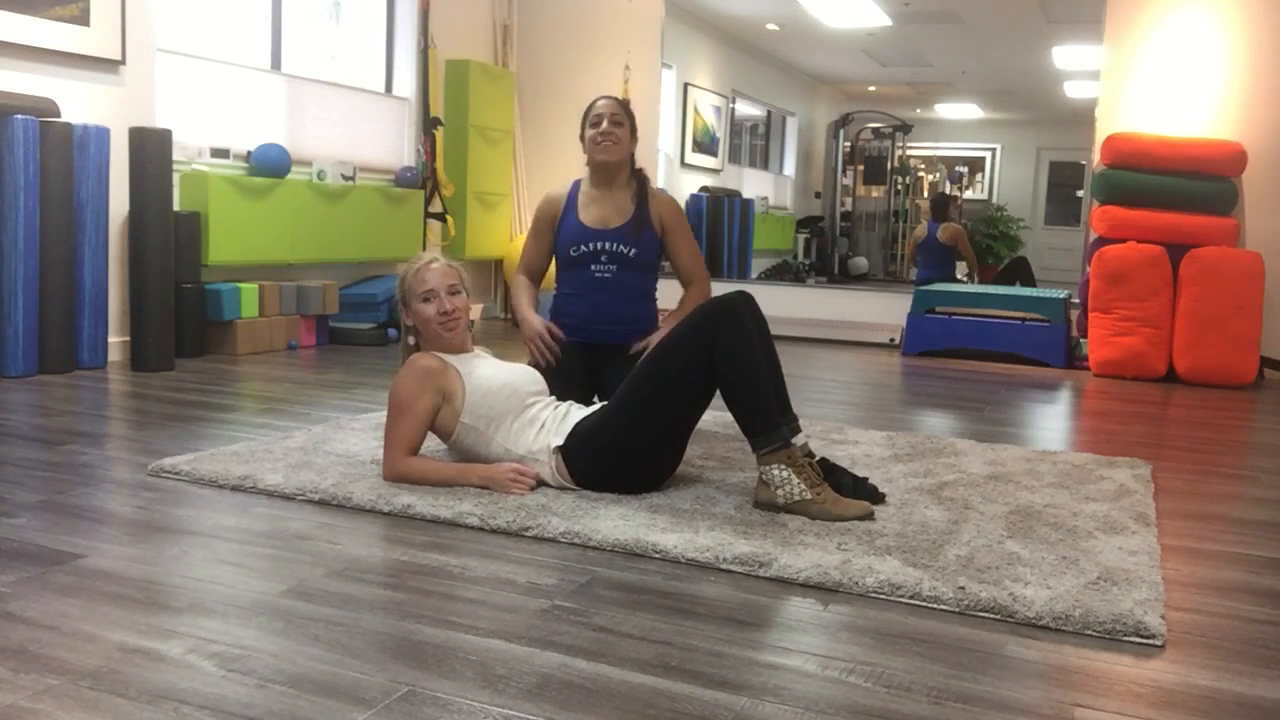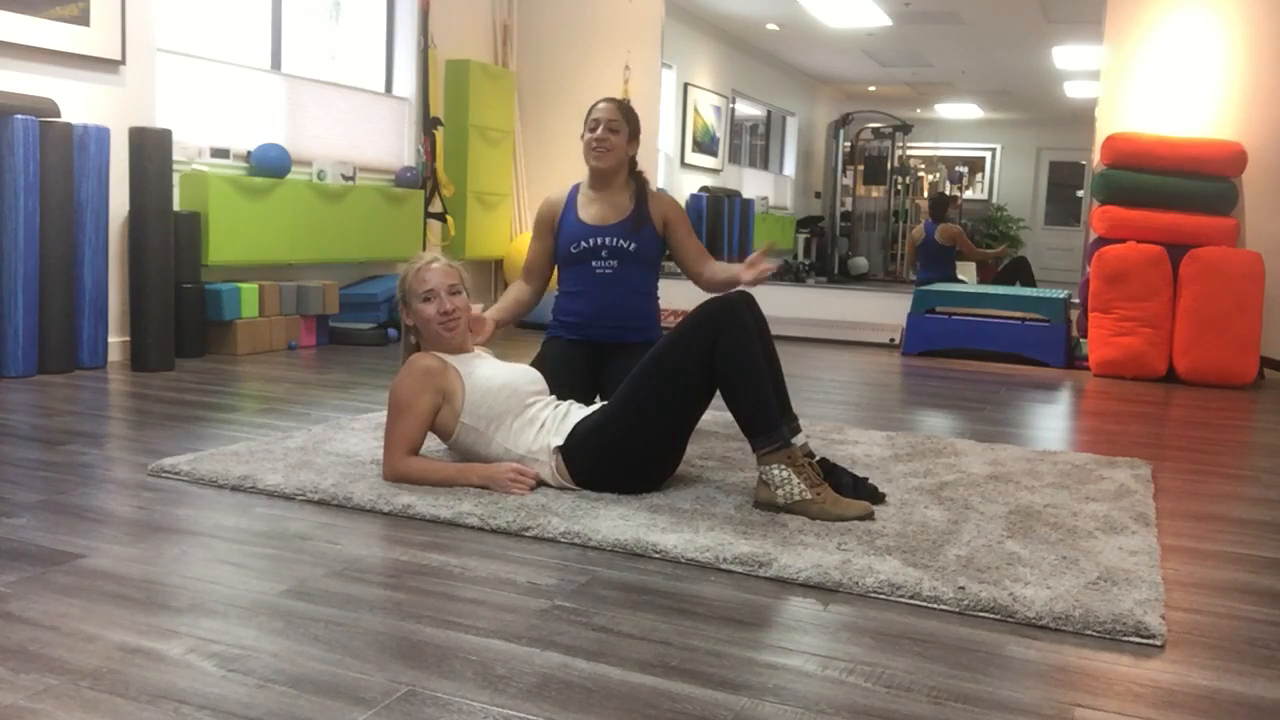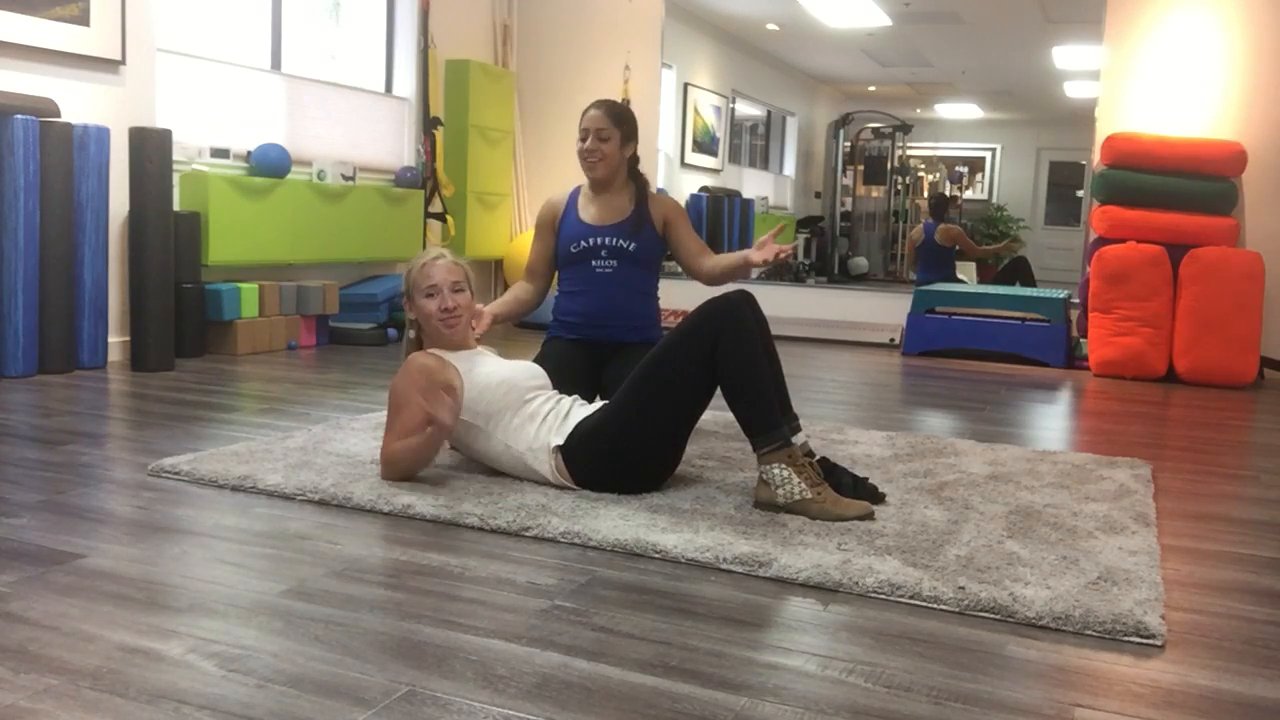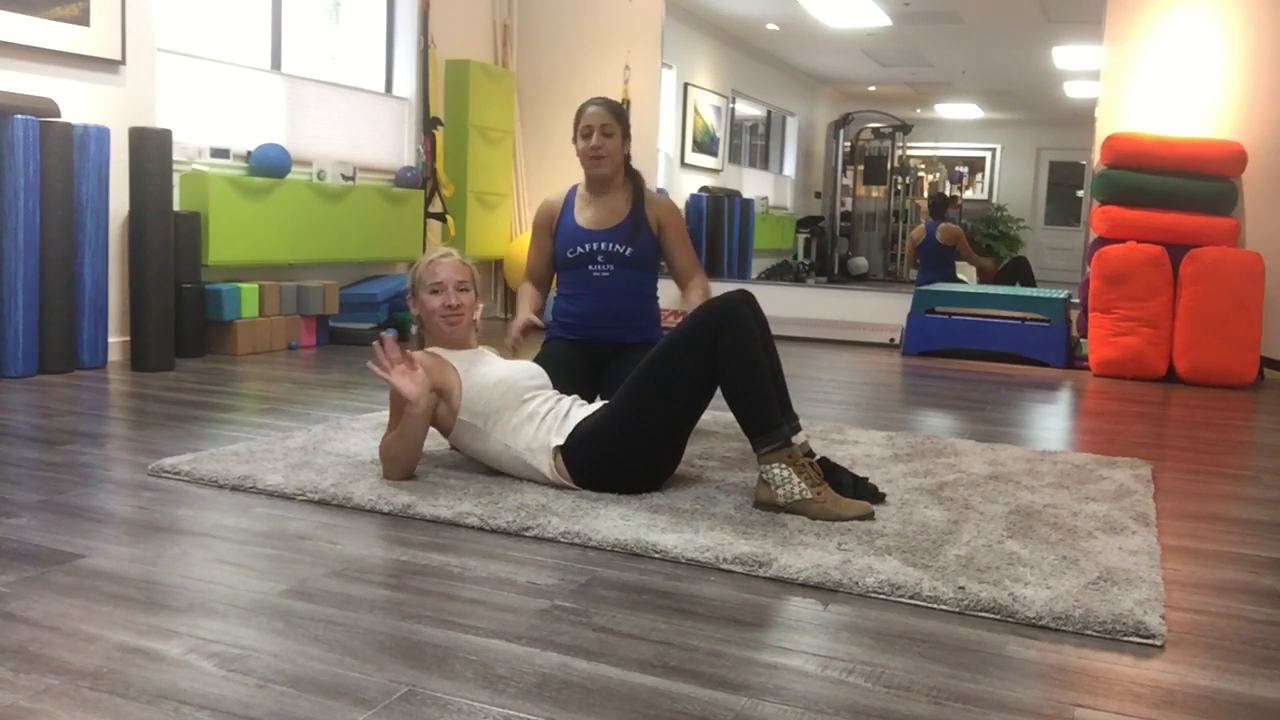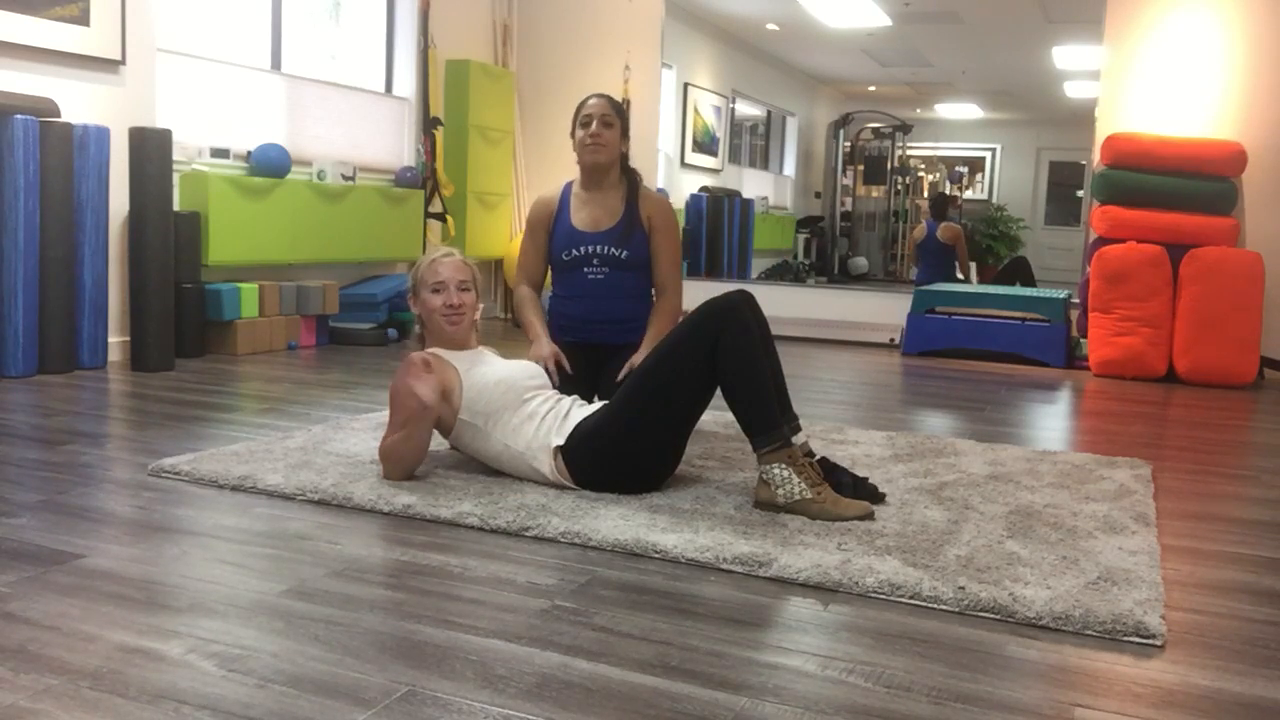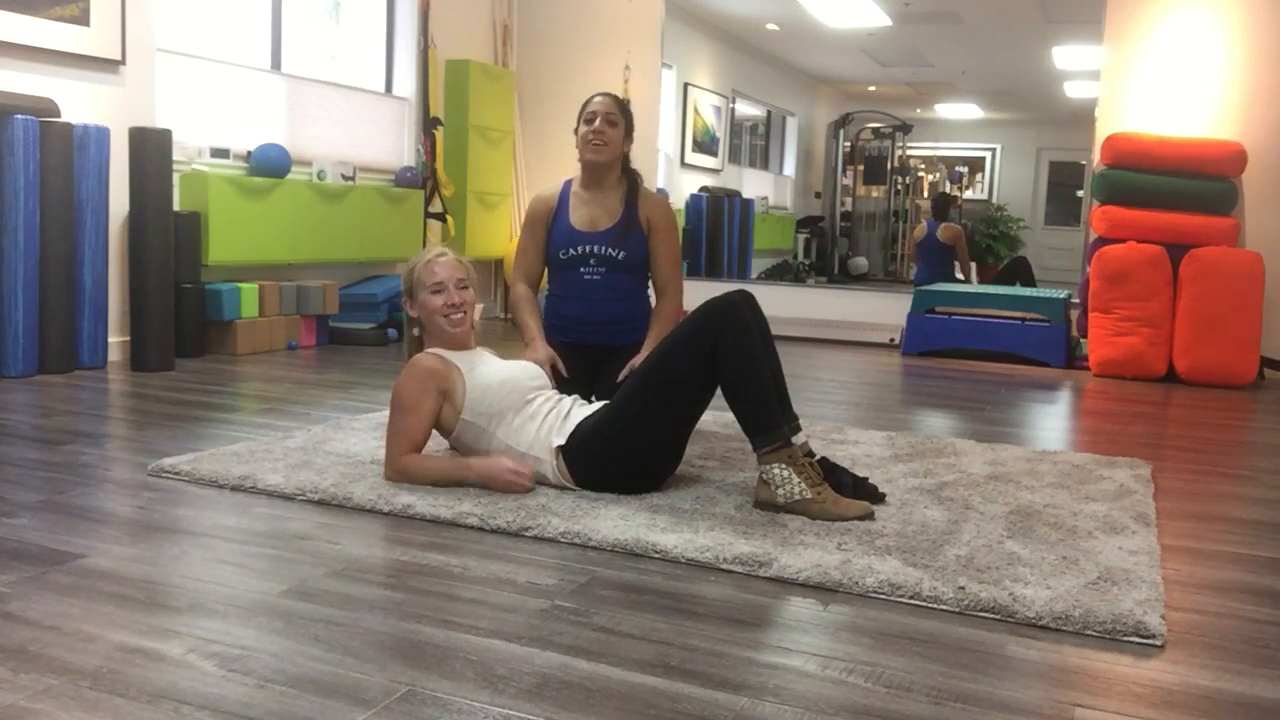
dt=0.3s
person 1, frame 1
left shoulder: (478, 358)
right shoulder: (425, 372)
right elbow: (396, 465)
right wrist: (484, 474)
left hip: (598, 439)
right hip: (590, 458)
left knee: (735, 308)
right knee: (721, 318)
left ankle: (792, 459)
right ankle: (782, 477)
person 1, frame 2
left shoulder: (479, 357)
right shoulder: (423, 372)
right elbow: (395, 465)
right wrist: (481, 472)
left hip: (602, 441)
right hip: (590, 458)
left knee: (735, 307)
right knee: (721, 318)
left ankle: (792, 458)
right ankle: (783, 477)
person 1, frame 3
left shoulder: (480, 355)
right shoulder: (425, 370)
right elbow: (392, 464)
right wrist: (439, 431)
left hip: (601, 439)
right hip: (591, 457)
left knee: (737, 306)
right knee: (724, 318)
left ankle: (792, 459)
right ankle: (783, 477)
person 1, frame 4
left shoulder: (484, 356)
right shoulder: (427, 368)
right elbow: (395, 467)
right wrist: (413, 404)
left hip: (602, 439)
right hip: (591, 456)
left knee: (736, 308)
right knee: (724, 318)
left ankle: (793, 460)
right ankle: (784, 477)
person 1, frame 5
left shoulder: (484, 357)
right shoulder: (426, 368)
right elbow: (396, 467)
right wrist: (423, 412)
left hip: (601, 439)
right hip: (590, 457)
left knee: (736, 307)
right knee: (723, 318)
left ankle: (793, 460)
right ankle: (783, 476)
person 1, frame 6
left shoulder: (481, 355)
right shoulder: (426, 371)
right elbow: (398, 464)
right wrist: (478, 467)
left hip: (602, 439)
right hip: (592, 457)
left knee: (736, 307)
right knee: (724, 319)
left ankle: (793, 460)
right ankle: (784, 477)
person 2, frame 1
left shoulder: (661, 207)
right shoulder: (556, 204)
left elbow: (697, 282)
right elbow: (525, 275)
left wrist: (670, 329)
right wrist: (527, 315)
left hip: (635, 350)
right hip: (567, 345)
person 2, frame 2
left shoulder: (659, 207)
right shoulder: (555, 208)
left elbow: (703, 268)
right elbow: (530, 283)
left wrist: (738, 273)
right wrist: (493, 316)
left hip: (636, 346)
right hip: (569, 343)
person 2, frame 3
left shoulder: (660, 209)
right shoulder: (557, 209)
left elbow: (704, 266)
right elbow: (532, 283)
left wrist: (747, 258)
right wrist: (492, 311)
left hip: (636, 346)
right hip: (569, 343)
person 2, frame 4
left shoulder: (657, 209)
right shoulder: (553, 210)
left elbow: (692, 277)
right elbow: (533, 281)
left wrist: (693, 313)
right wrist: (525, 312)
left hip: (635, 346)
right hip: (569, 344)
person 2, frame 5
left shoulder: (653, 208)
right shoulder: (548, 207)
left elbow: (669, 293)
right elbow: (526, 285)
left wrist: (647, 352)
right wrist: (541, 339)
left hip: (629, 348)
right hip: (566, 346)
person 2, frame 6
left shoulder: (652, 209)
right shoulder: (547, 205)
left elbow: (670, 294)
right elbow: (522, 285)
left wrist: (649, 353)
right wrist: (536, 342)
left hip: (626, 350)
right hip: (562, 347)
